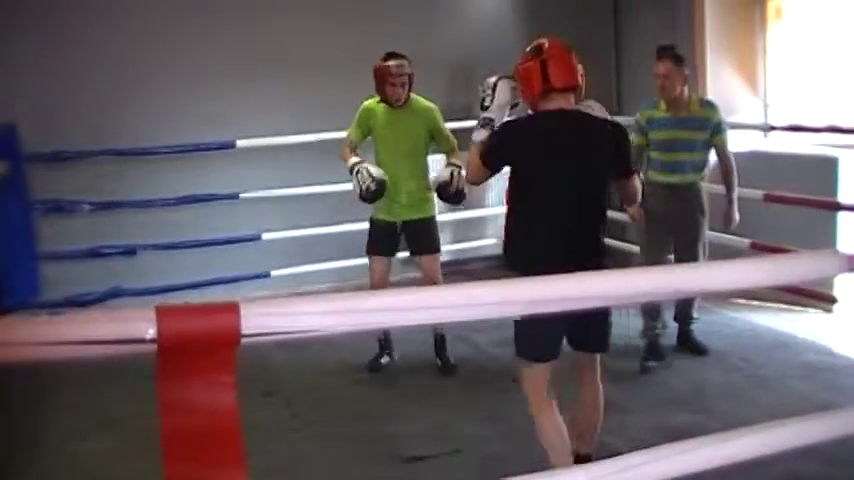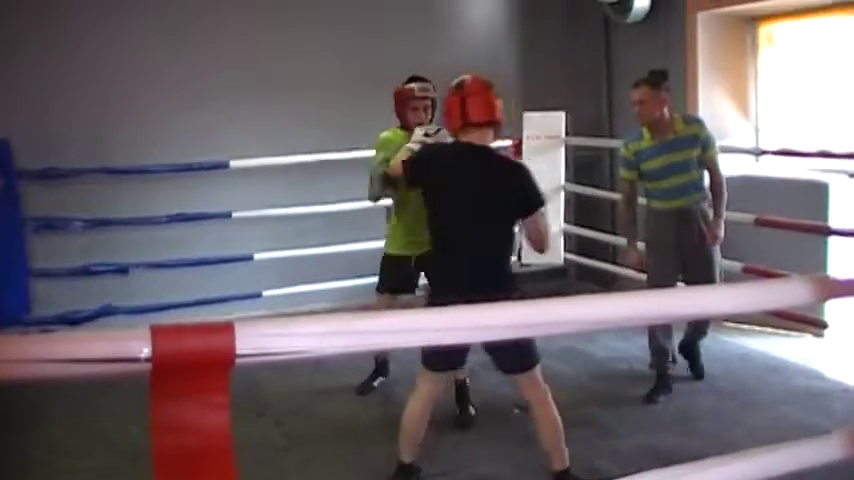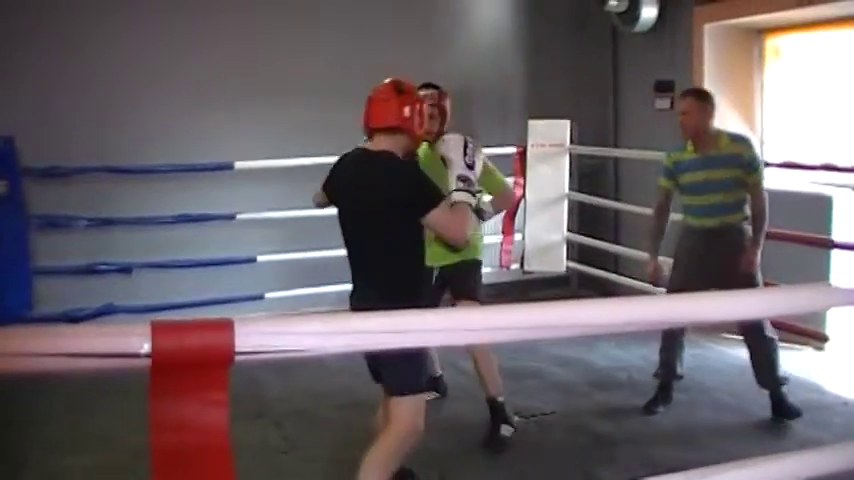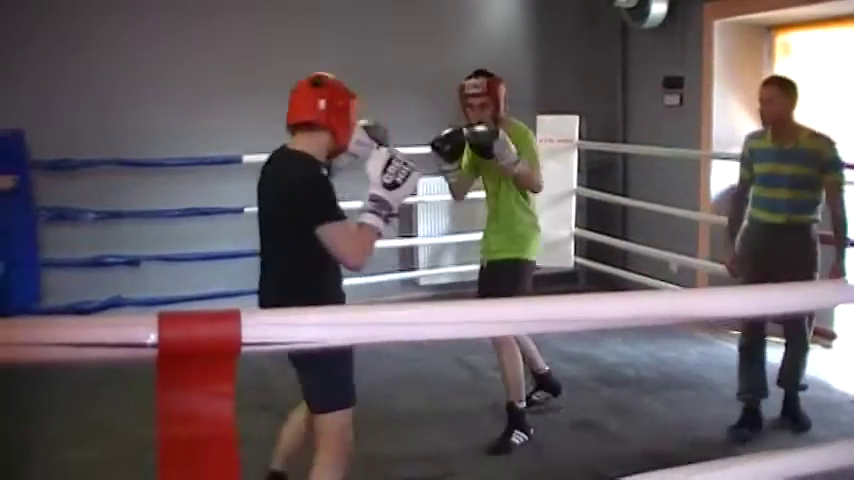
dt=0.5s
person 1, frame 1
left shoulder: (515, 133)
right shoulder: (609, 134)
left elbow: (472, 174)
right elbow: (632, 198)
left wrist: (490, 118)
left hip: (535, 278)
right hip: (589, 276)
left knee: (537, 390)
right knee: (588, 373)
left ankle: (568, 472)
right ankle: (584, 461)
person 1, frame 2
left shoulder: (436, 159)
right shoulder: (513, 173)
left elbow: (396, 167)
right elbow: (541, 242)
left hip: (446, 297)
right hip: (497, 297)
left knee: (428, 384)
right knee: (534, 389)
person 1, frame 3
left shoulder: (346, 167)
right shoulder: (405, 176)
left elbow: (321, 198)
right elbow: (459, 233)
left hip: (366, 302)
right hip: (399, 307)
left knee: (394, 395)
right knee: (408, 422)
person 1, frame 4
left shoulder: (280, 163)
right shoulder: (308, 179)
right elbow: (354, 255)
left wrist: (352, 146)
right wrist: (383, 196)
left hip: (283, 308)
left knee: (317, 403)
right knee: (335, 437)
person 2, frame 1
left shoulder: (427, 111)
right shoulder: (369, 112)
left elbow: (451, 147)
right elbow: (347, 147)
left wrist: (453, 171)
right wrist: (358, 167)
left hip: (420, 208)
right hip: (384, 210)
left knee: (433, 278)
right knee: (377, 280)
left ankle: (441, 347)
right ankle: (385, 347)
person 2, frame 2
left shoulder: (444, 142)
right shoulder: (388, 142)
right elbow: (375, 190)
right wrist: (381, 178)
right hip: (399, 243)
right knee: (384, 312)
left ankle: (462, 393)
right ankle: (381, 368)
person 2, frame 3
left shoulder: (466, 151)
right shoulder: (418, 153)
left elbow: (507, 195)
left wrist: (476, 215)
left hip: (462, 255)
right hip: (430, 254)
left ankle: (500, 414)
right ankle: (436, 382)
person 2, frame 4
left shoulder: (519, 135)
right shoulder: (475, 139)
left elbow: (536, 184)
right elbow: (459, 193)
left wrist: (504, 152)
right wrist: (448, 161)
left hip: (516, 249)
right hip: (492, 246)
left knee: (501, 330)
left ankle: (519, 422)
right ankle: (546, 380)
person 3, frame 1
left shoulder: (709, 112)
right shoulder: (647, 115)
left elbow: (725, 159)
right elbow: (636, 159)
left wrist: (732, 202)
left hip: (691, 195)
right hip: (656, 194)
left knee: (691, 266)
right knee: (653, 266)
left ankle: (685, 330)
right ankle: (653, 342)
person 3, frame 2
left shoulder: (695, 128)
right shoulder: (633, 147)
left elbow: (716, 175)
right elbow: (628, 197)
left wrist: (719, 219)
right wrist: (631, 245)
left hip: (699, 217)
right hip: (661, 223)
left ankle: (691, 345)
right ankle: (662, 375)
person 3, frame 3
left shoulder: (741, 149)
right shoulder: (676, 158)
left elbow: (759, 200)
right elbow: (662, 207)
left wrist: (755, 247)
right wrist: (653, 255)
left hip: (734, 240)
right hip: (693, 241)
left knee: (754, 321)
left ankle: (777, 395)
right ankle: (665, 387)
person 3, frame 4
left shoulder: (820, 146)
right shoulder: (753, 143)
left elbow: (836, 204)
left wrist: (839, 256)
right wrist: (731, 244)
left hip: (799, 240)
right hip: (757, 237)
left knee: (798, 327)
right knee: (752, 324)
left ankle: (790, 400)
right ankle: (752, 409)
